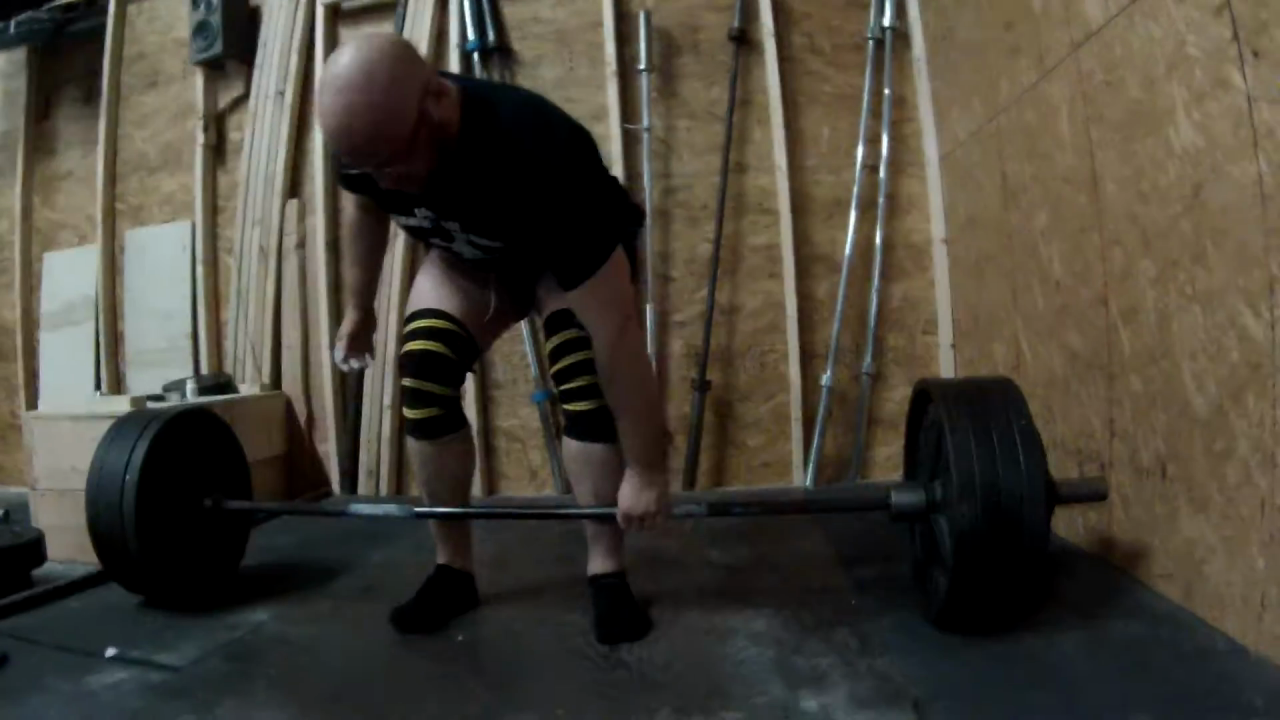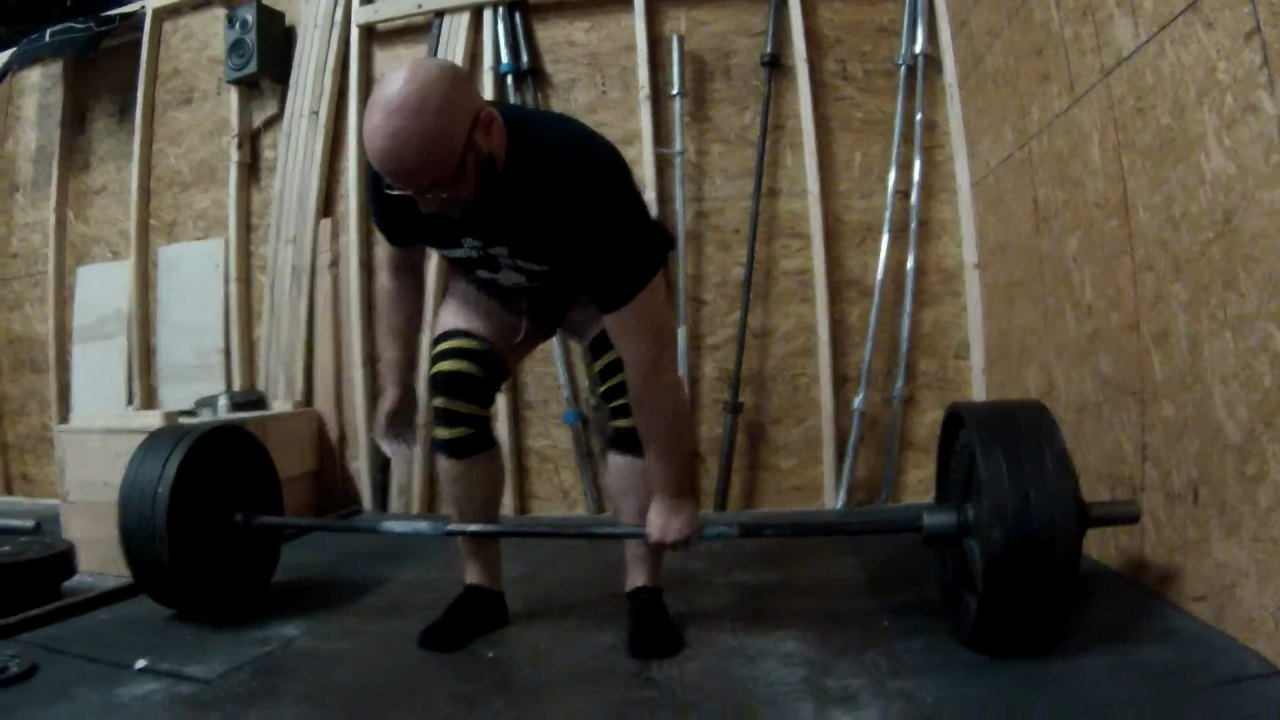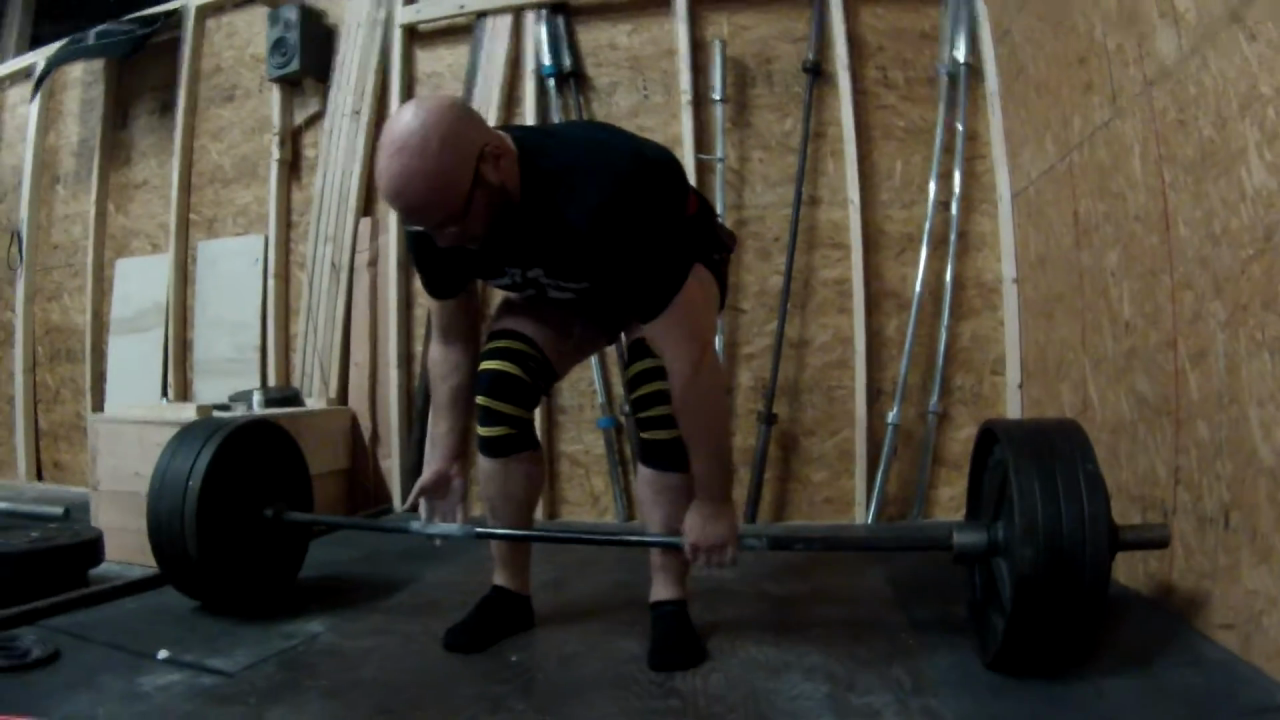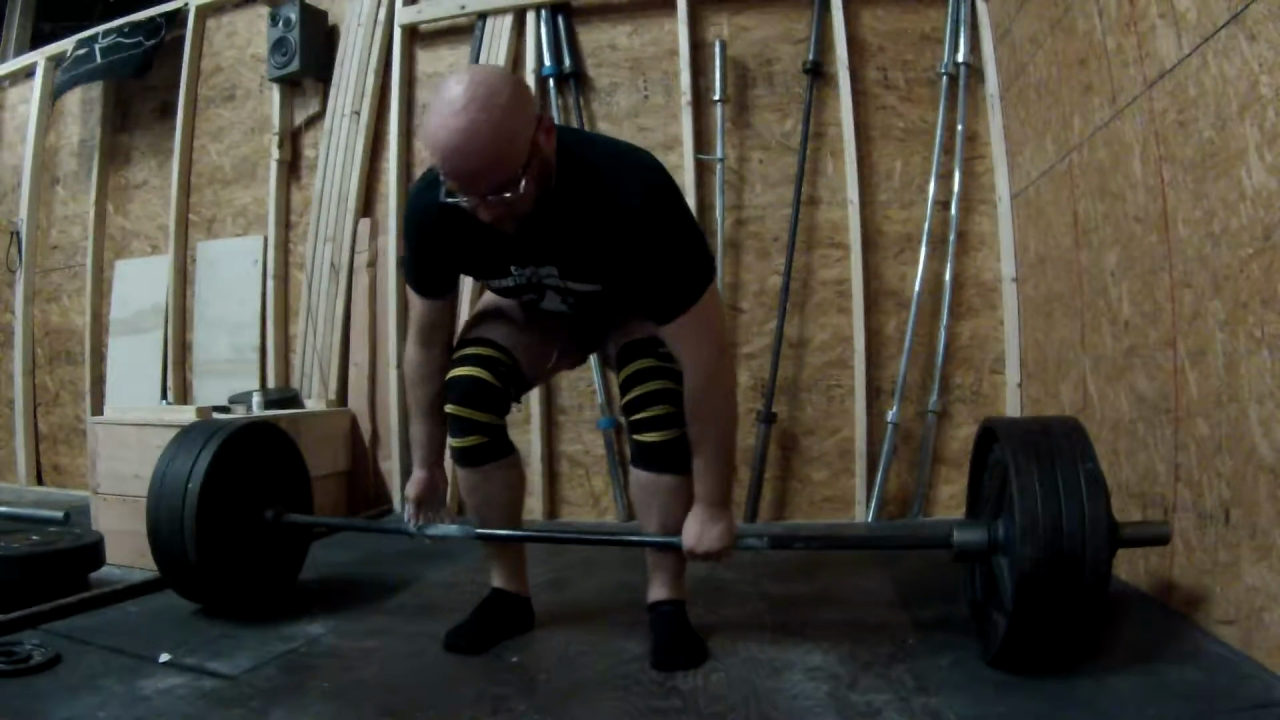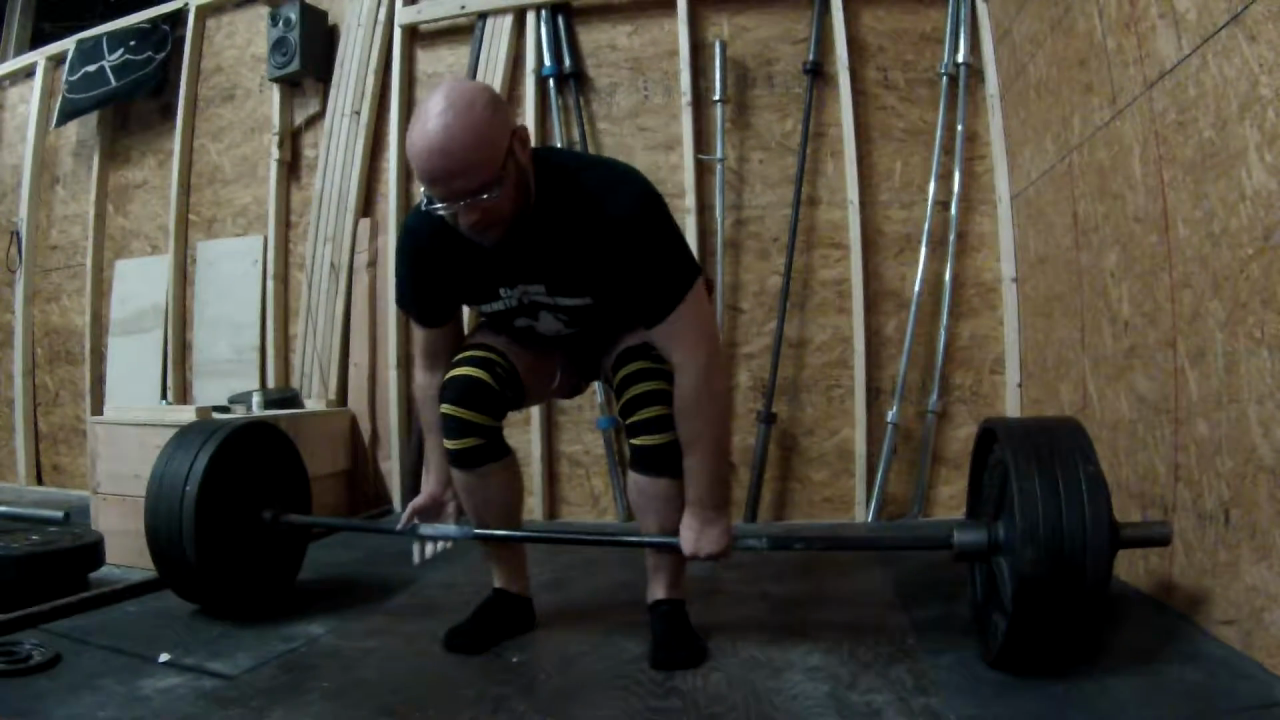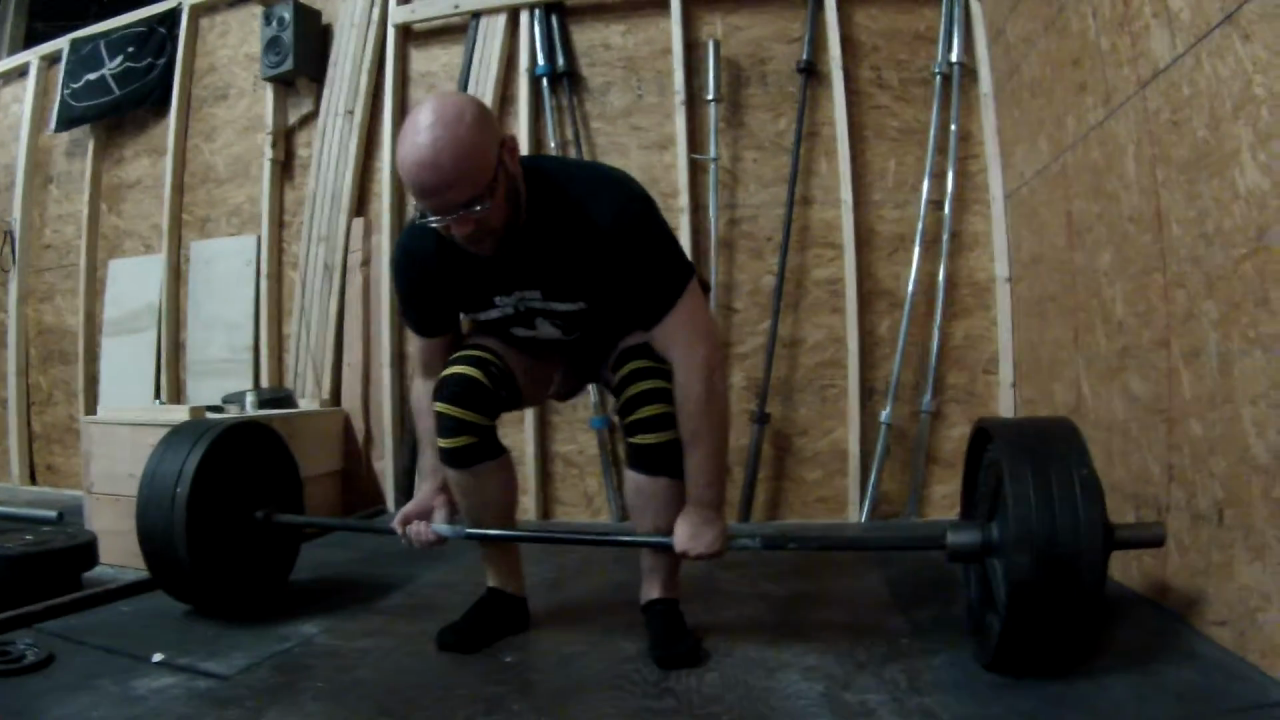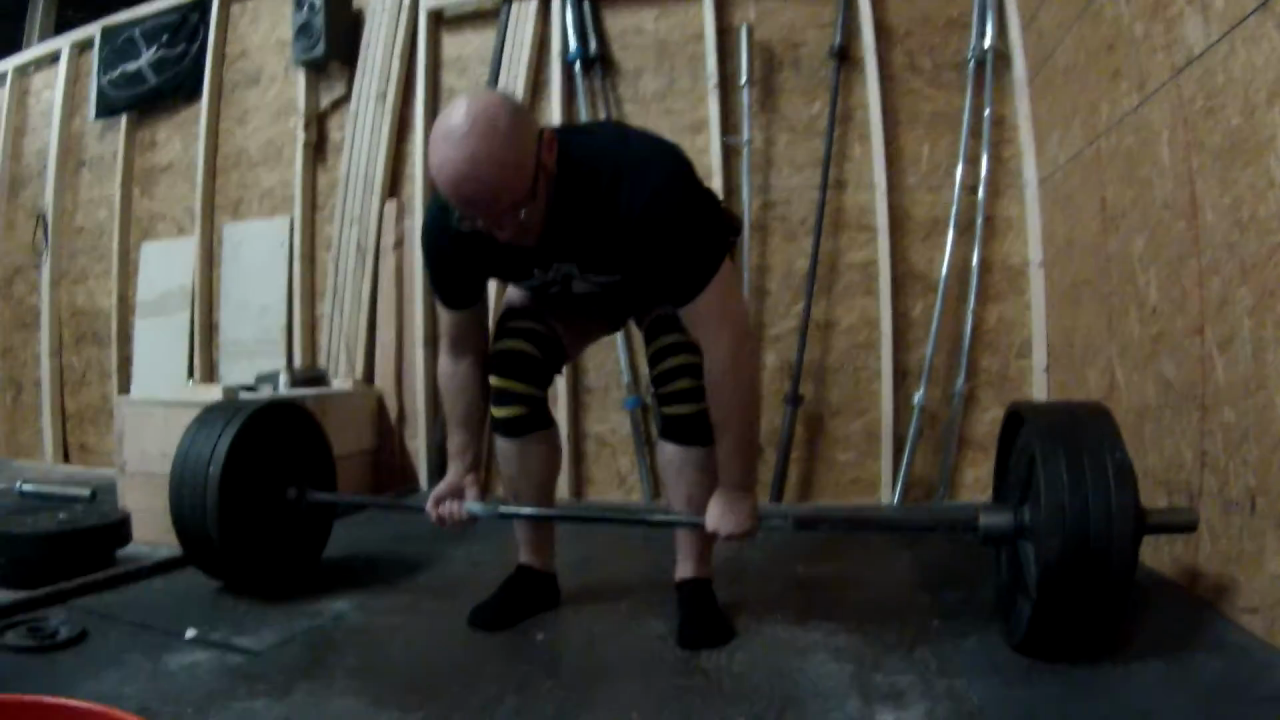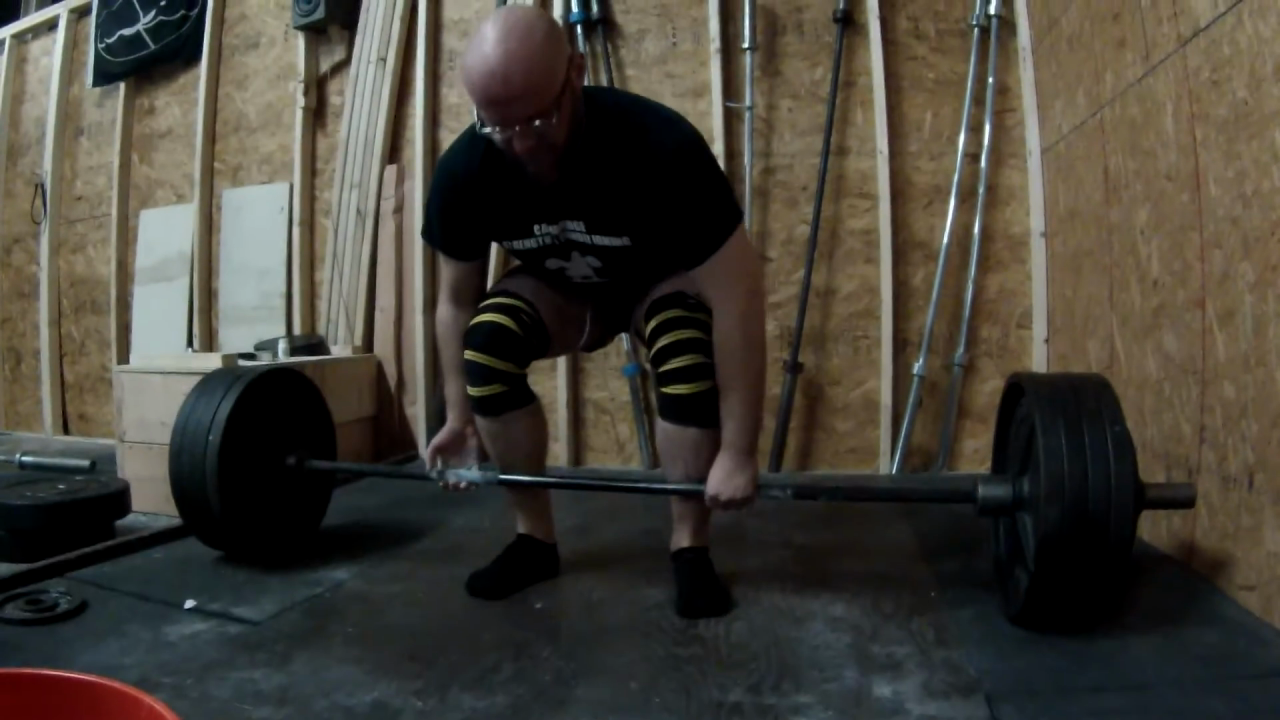
dt=0.5s
person 1, frame 1
left shoulder: (537, 156)
right shoulder: (364, 139)
left elbow: (616, 329)
right elbow: (363, 208)
left wrist: (646, 471)
right wrist: (358, 307)
left hip: (574, 256)
right hip: (467, 257)
left knee: (585, 383)
right knee: (421, 377)
left ankle: (606, 572)
right ankle: (454, 571)
person 1, frame 2
left shoulder: (581, 181)
right shoulder: (397, 171)
left elbow: (649, 355)
right elbow: (399, 271)
left wrist: (674, 497)
right wrist: (396, 383)
left hip: (597, 278)
right hip: (491, 282)
left knee: (629, 394)
right knee: (451, 399)
left ankle: (643, 592)
right ankle: (482, 588)
person 1, frame 3
left shoulder: (604, 194)
right shoulder: (435, 211)
left elbow: (692, 360)
right elbow: (451, 340)
left wrist: (712, 502)
right wrist: (444, 456)
left hip: (675, 262)
right hip: (554, 287)
left knee: (661, 405)
right knee: (496, 393)
left ankle: (668, 601)
right ankle: (510, 591)
person 1, frame 4
left shoulder: (631, 194)
right shoulder: (432, 209)
left elbow: (707, 358)
right elbow: (426, 340)
left wrist: (711, 506)
right wrist: (426, 465)
left hip: (633, 305)
right hip: (531, 308)
left knee: (657, 404)
right knee: (467, 397)
left ankle: (665, 599)
right ankle: (509, 591)
person 1, frame 5
left shoulder: (615, 204)
right shoulder: (425, 238)
left elbow: (700, 361)
right elbow: (432, 365)
left wrist: (707, 508)
right wrist: (439, 479)
left hip: (629, 329)
right hip: (531, 340)
left knee: (657, 406)
right knee: (462, 401)
left ankle: (666, 600)
right ankle: (511, 592)
person 1, frame 6
left shoulder: (606, 210)
right shoulder: (420, 251)
left elbow: (699, 359)
right elbow: (428, 375)
left wrist: (703, 508)
right wrist: (431, 486)
left hip: (625, 333)
right hip: (524, 346)
left knee: (657, 403)
right knee: (456, 400)
left ankle: (660, 599)
right ankle: (504, 591)
person 1, frame 7
left shoulder: (645, 186)
right shoulder: (449, 225)
left elbow: (728, 346)
right elbow: (459, 350)
left wrist: (735, 490)
right wrist: (462, 466)
left hip: (665, 274)
right hip: (558, 287)
left knee: (685, 386)
right knee: (509, 378)
left ankle: (693, 578)
right ankle: (535, 568)
person 1, frame 8
left shoulder: (659, 146)
right shoulder: (463, 171)
left elbow: (736, 298)
right elbow: (456, 299)
left wrist: (737, 452)
right wrist: (458, 414)
left hip: (660, 278)
right hip: (562, 288)
left knee: (688, 353)
right knee: (486, 344)
left ankle: (689, 547)
right ankle: (535, 538)
